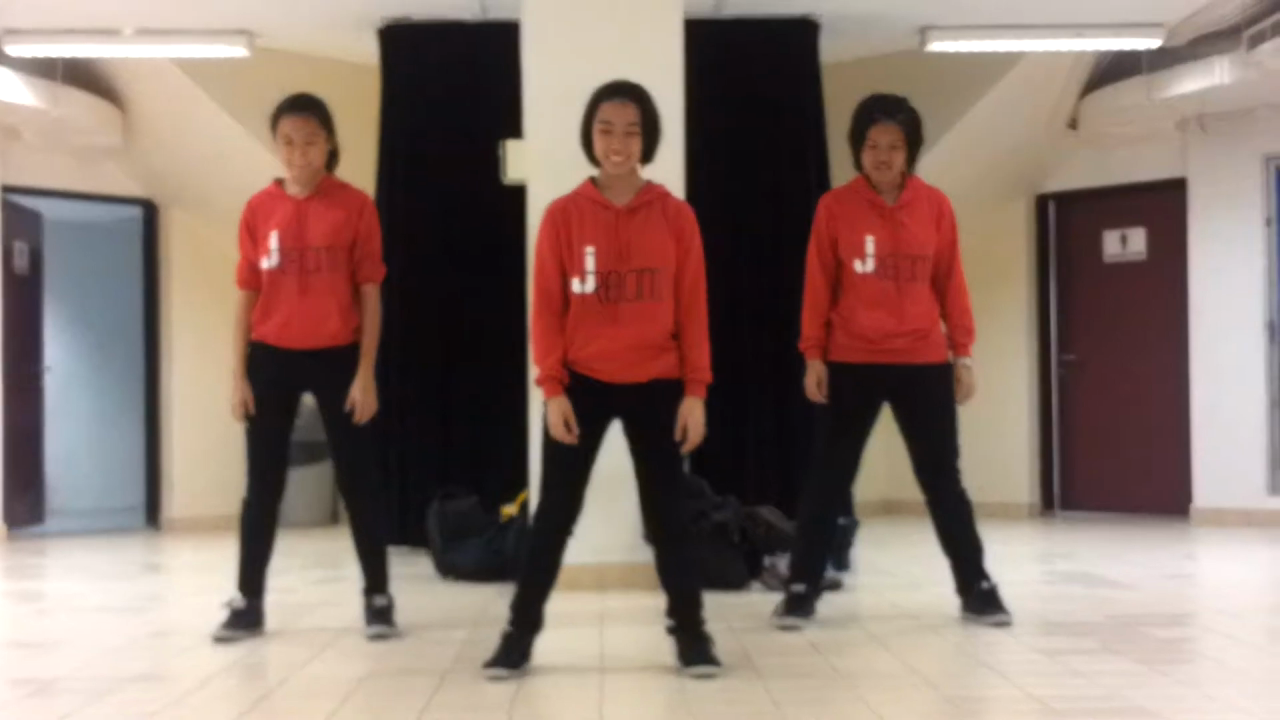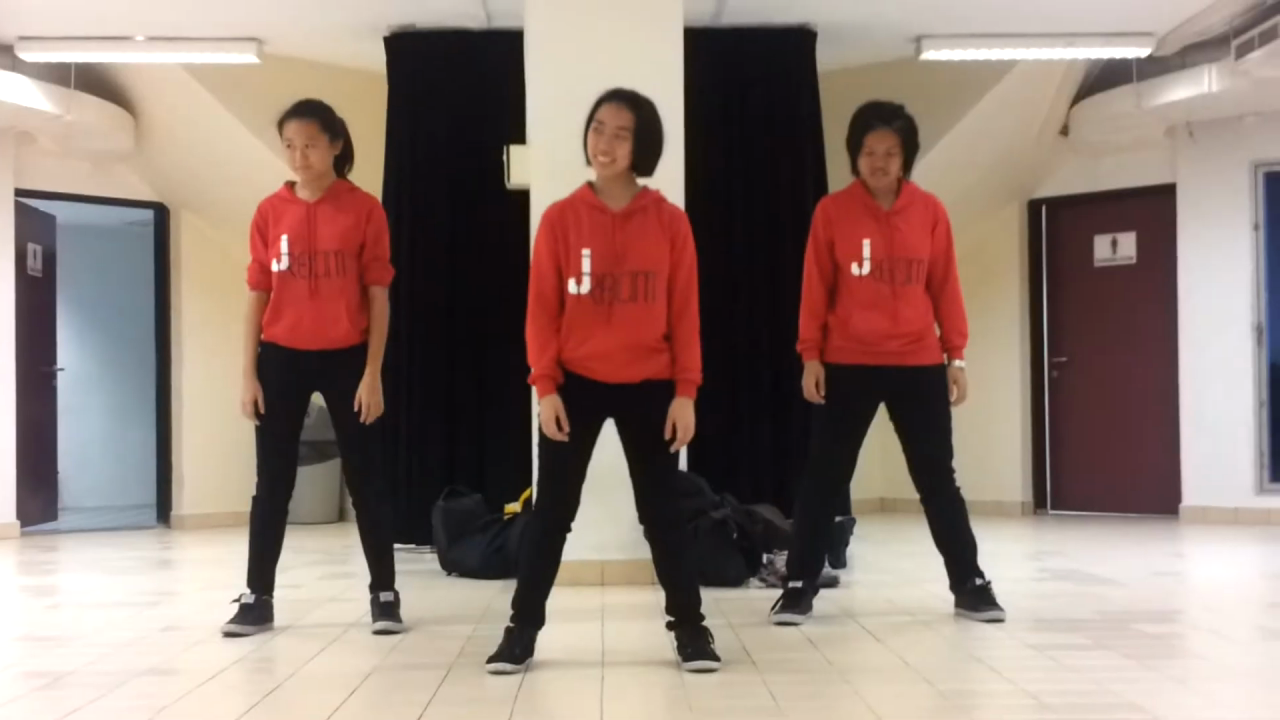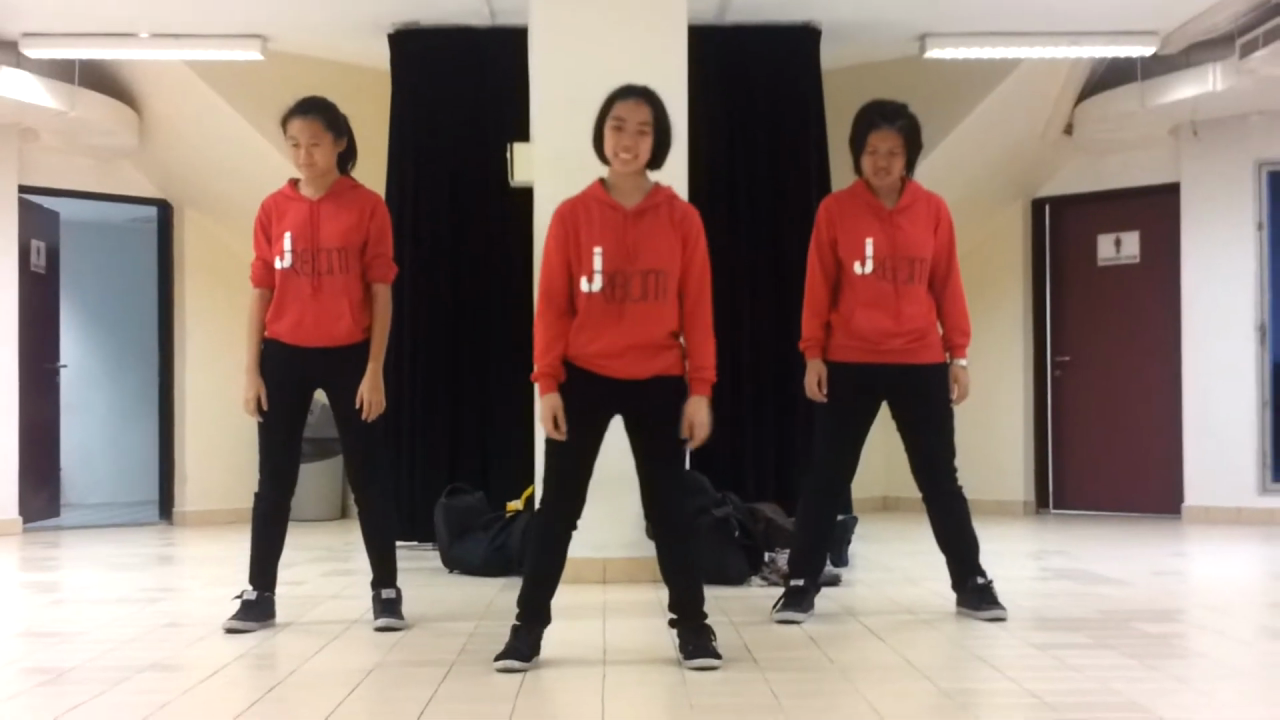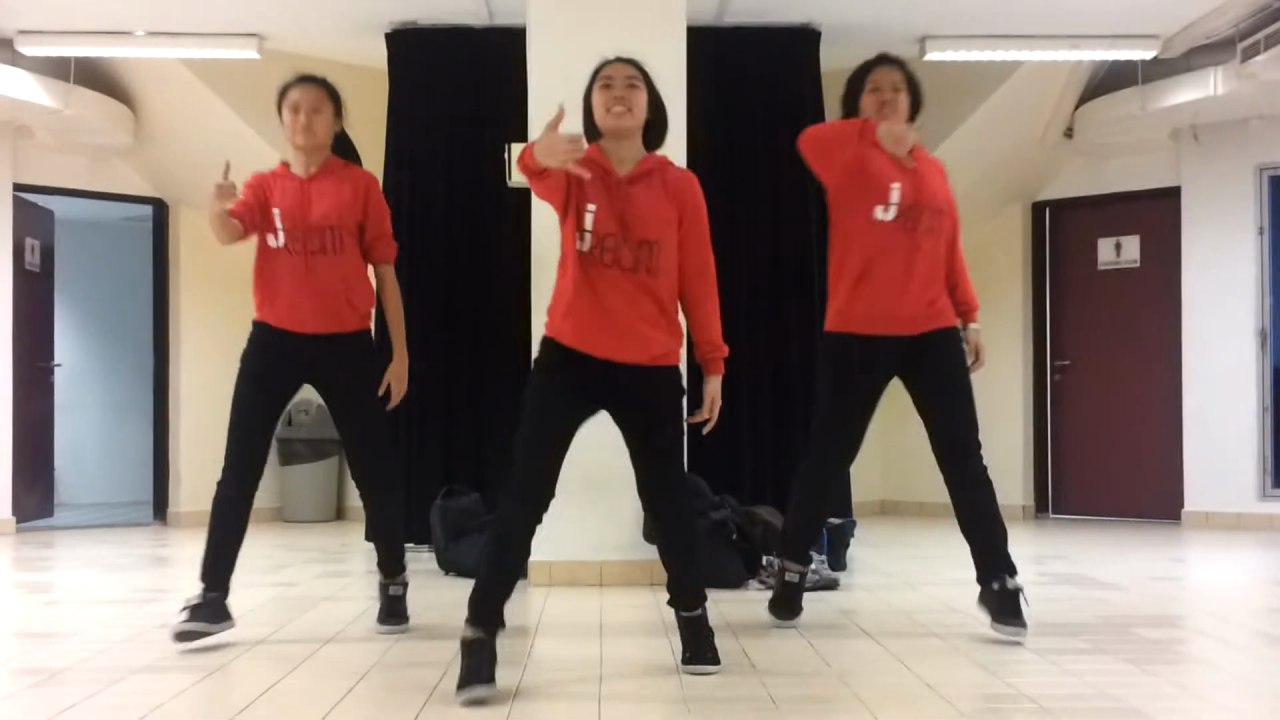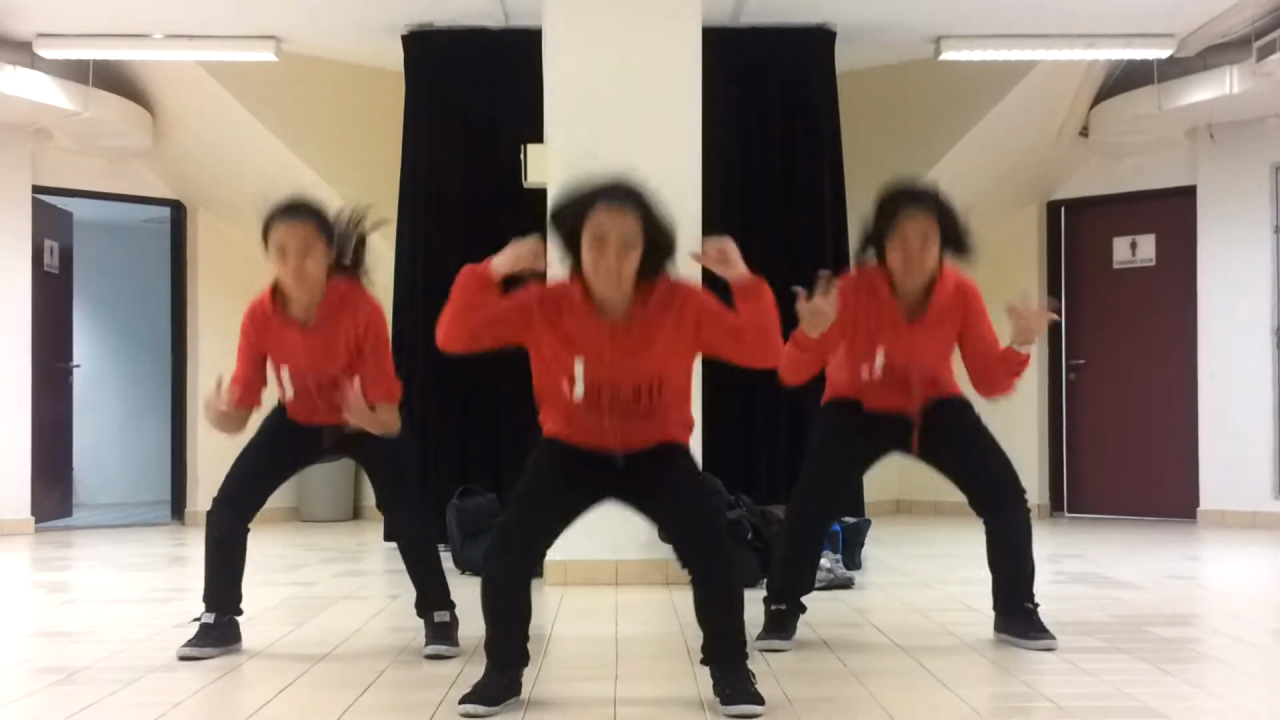
dt=1s
person 1, frame 1
left shoulder: (675, 215)
right shoulder: (563, 215)
left elbow: (692, 308)
right elbow: (547, 308)
left wrist: (695, 390)
right wrist: (552, 387)
left hip: (657, 386)
right hip: (582, 385)
left knee: (668, 513)
right knee: (555, 512)
left ankle: (690, 631)
right ankle: (520, 633)
person 1, frame 2
left shoulder: (669, 221)
right shoulder: (560, 218)
left elbow: (684, 311)
right elbow: (542, 309)
left wrist: (686, 391)
right wrist: (545, 387)
left hip: (650, 387)
right hip: (575, 385)
left knee: (661, 511)
right knee: (551, 510)
left ankle: (689, 626)
right ankle: (522, 630)
person 1, frame 3
left shoulder: (681, 218)
right shoulder: (572, 214)
left elbow: (697, 308)
right elbow: (552, 306)
left wrist: (700, 389)
right wrist: (548, 383)
left hip: (659, 382)
right hip: (583, 380)
left knee: (669, 507)
right knee: (558, 505)
left ankle: (692, 624)
right ankle: (528, 626)
person 1, frame 4
left shoulder: (680, 187)
right shoulder: (574, 174)
left elbow: (698, 279)
right elbow: (542, 178)
left wrist: (713, 364)
right wrist: (541, 155)
left hip: (651, 367)
right hip: (567, 357)
left knee: (667, 500)
right knee: (524, 491)
left ankle: (691, 615)
right ankle: (481, 634)
person 1, frame 5
left shoulder: (682, 305)
right shoulder: (545, 306)
left elbow: (763, 352)
right elbow: (453, 337)
left wrist: (744, 281)
right wrist: (492, 271)
left hip: (658, 453)
right hip: (570, 454)
left knee: (712, 551)
right knee: (507, 554)
left ankle: (730, 668)
right ankle: (502, 670)
person 2, frame 1
left shoulder: (355, 206)
right shoulder: (258, 209)
left elbow: (370, 294)
right elbow: (247, 296)
left wrist: (366, 372)
right wrist: (238, 375)
left hip: (337, 357)
right hip: (272, 359)
left knee: (356, 480)
right knee: (262, 484)
left ankle: (377, 597)
right ankle: (248, 602)
person 2, frame 2
left shoulder: (364, 210)
right shoulder: (269, 212)
left elbow: (378, 296)
right elbow: (258, 297)
left wrist: (373, 373)
right wrist: (248, 374)
left hip: (345, 358)
right hip: (282, 359)
left knee: (363, 478)
right knee: (272, 482)
left ankle: (384, 593)
right ankle: (257, 598)
person 2, frame 3
left shoulder: (367, 207)
right shoulder: (273, 209)
left elbow: (381, 293)
right elbow: (261, 293)
left wrist: (375, 370)
right wrist: (251, 370)
left hip: (348, 355)
right hip: (285, 355)
left knee: (365, 476)
right knee: (274, 479)
left ankle: (386, 591)
right ankle: (259, 595)
person 2, frame 4
left shoulder: (360, 185)
right shoulder: (263, 186)
left elbow: (385, 271)
right elbow: (227, 233)
left wrist: (400, 352)
right wrist: (219, 208)
left hip: (347, 342)
right hip: (274, 339)
left knee: (373, 471)
right knee: (240, 469)
left ankle: (393, 585)
right ankle: (211, 597)
person 2, frame 5
left shoulder: (362, 310)
right shoulder: (260, 316)
left elbow: (389, 415)
right elbow: (243, 404)
left wrist: (368, 418)
right wrist: (221, 415)
left hip: (365, 424)
right hip: (296, 422)
left knee: (404, 510)
right knee: (226, 509)
left ankle: (440, 615)
right ankle: (219, 620)
person 3, frame 1
left shoulder: (935, 205)
right shoulder: (834, 207)
left elbow: (950, 282)
right elbow: (818, 284)
left wrist: (962, 352)
right wrist: (813, 354)
left hip: (924, 363)
right hip: (850, 363)
left knee: (942, 479)
right knee: (828, 478)
left ankle: (976, 588)
right ankle: (802, 589)
person 3, frame 2
left shoulder: (930, 211)
right shoulder: (832, 211)
left elbow: (944, 285)
right elbow: (816, 287)
left wrist: (956, 354)
right wrist: (810, 355)
left hip: (919, 365)
right hip: (847, 365)
left knee: (937, 479)
right knee: (824, 478)
left ankle: (969, 585)
right ankle: (799, 586)
person 3, frame 3
left shoulder: (933, 210)
right shoulder: (835, 210)
left elbow: (947, 284)
right elbow: (819, 286)
left wrist: (958, 353)
right wrist: (813, 353)
left hip: (921, 363)
right hip: (850, 363)
left knee: (939, 477)
right knee: (827, 476)
left ankle: (971, 583)
right ankle: (801, 585)
person 3, frame 4
left shoulder: (933, 169)
right shoulder: (847, 161)
left elbow: (949, 250)
right elbow: (811, 140)
left wrist: (969, 318)
right wrist: (875, 136)
left hip: (932, 331)
right hip: (855, 333)
left knee: (963, 456)
right knee: (826, 456)
left ankle: (998, 584)
right ankle: (792, 571)
person 3, frame 5
left shoulder: (962, 296)
right shoulder: (852, 293)
left elbow: (989, 381)
right elbow: (793, 373)
left wrist: (1019, 347)
right wrist: (811, 332)
left hip: (935, 408)
right hip: (857, 410)
left knee: (1005, 497)
right knee: (813, 498)
left ankle: (1017, 611)
right ankle: (781, 608)
